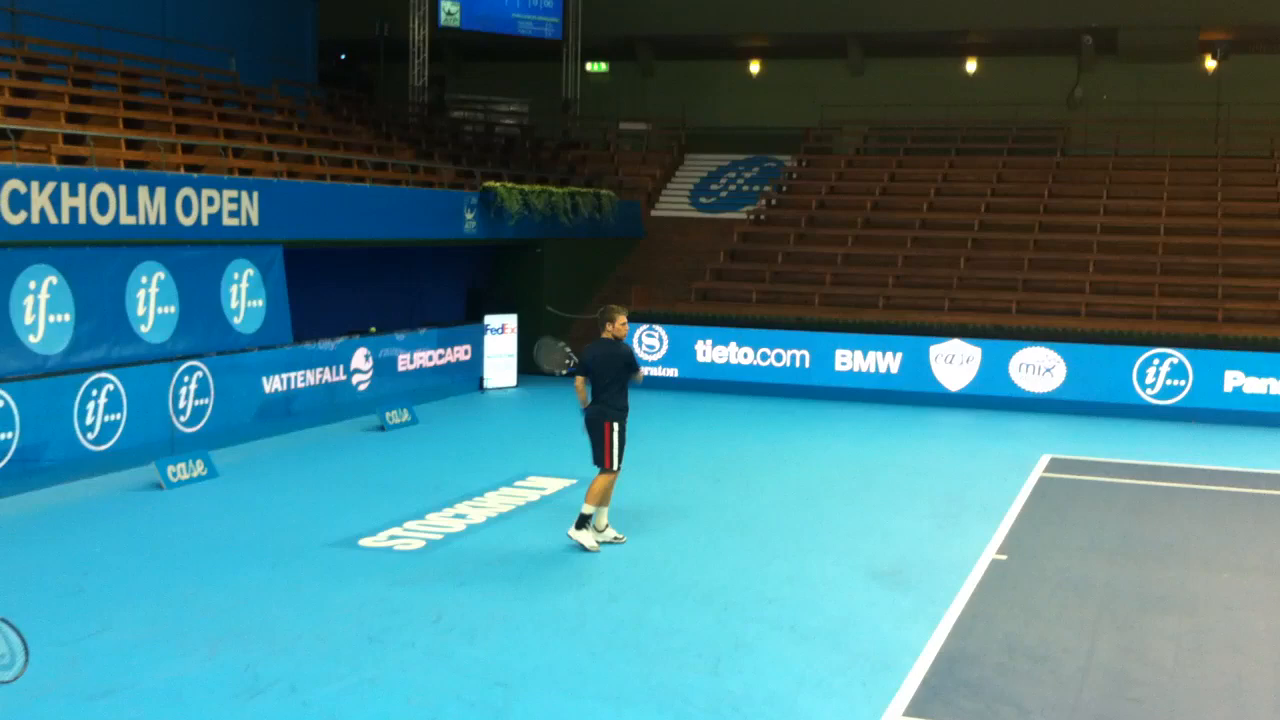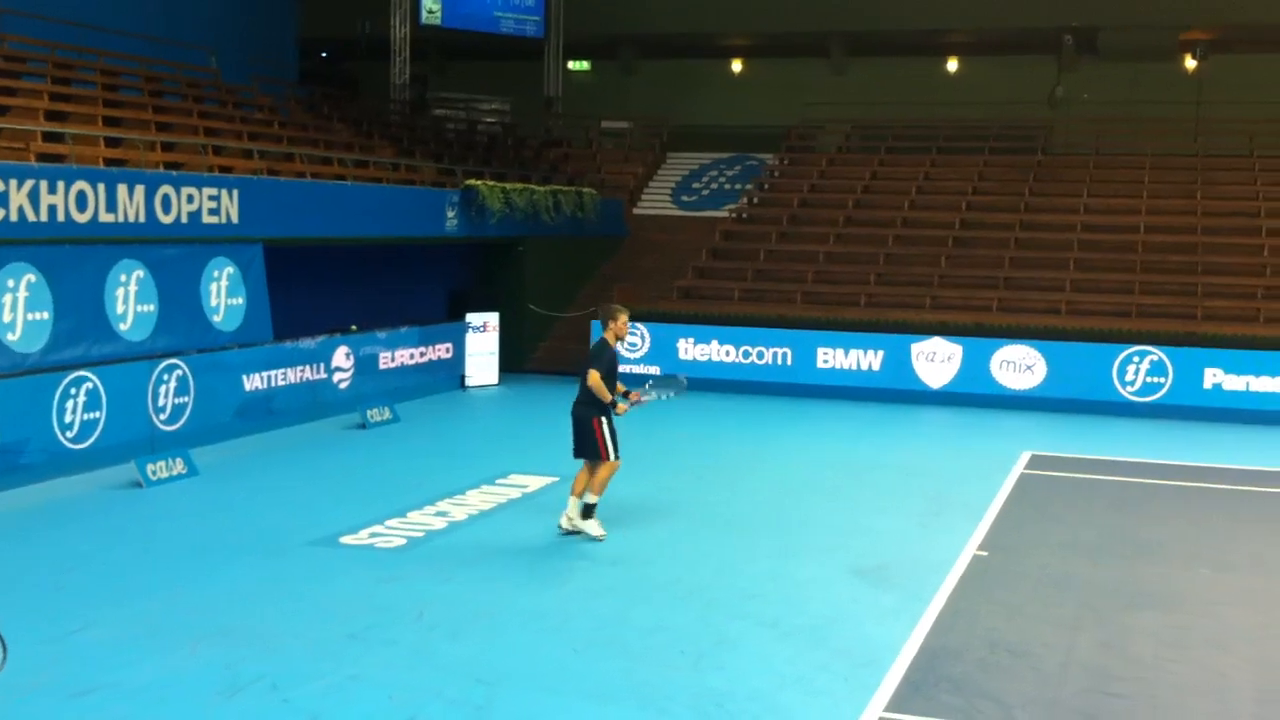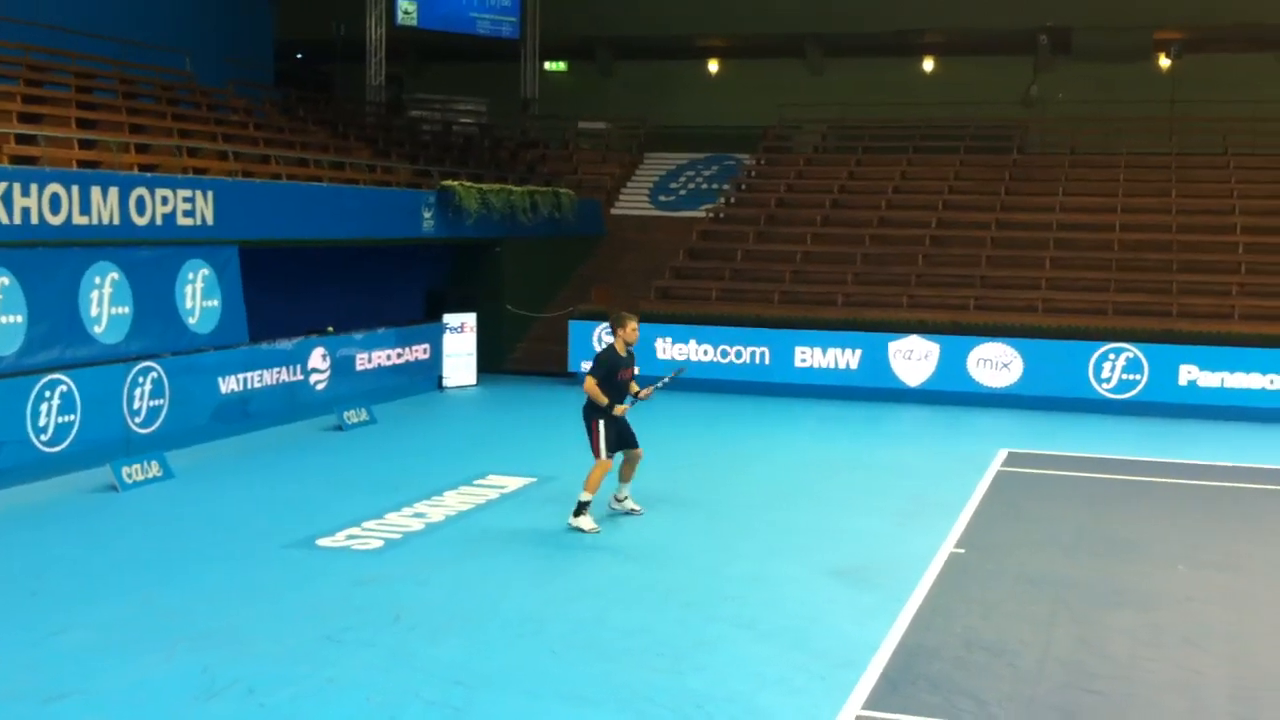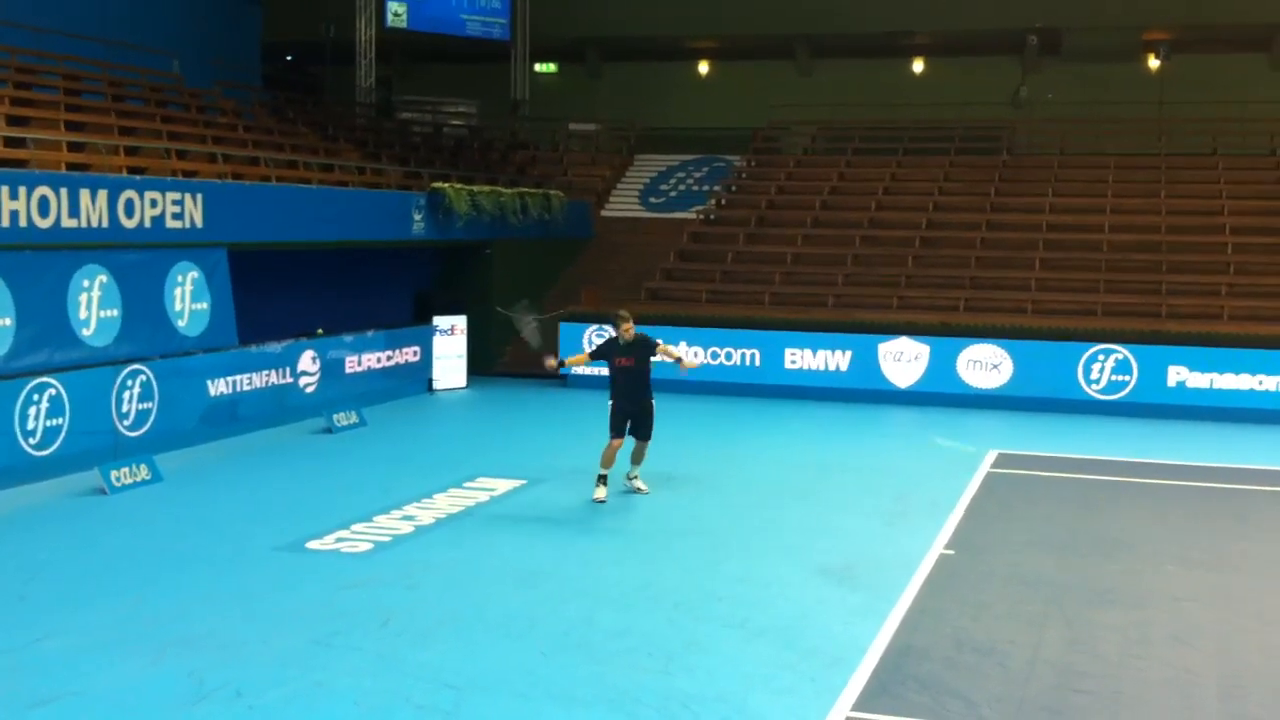
dt=0.7s
person 1, frame 1
left shoulder: (588, 351)
right shoulder: (623, 351)
left elbow: (579, 384)
right elbow: (638, 376)
left hip: (594, 414)
right hip: (612, 418)
left knee: (610, 472)
right knee: (608, 473)
left ankle: (602, 528)
right ankle: (581, 526)
person 1, frame 2
left shoulder: (603, 349)
right shoulder: (605, 351)
right elbow: (592, 381)
left wrist: (626, 394)
right wrist: (613, 404)
left hip: (584, 411)
right hip: (594, 413)
left knee: (593, 464)
right knee: (611, 462)
left ankle: (570, 517)
right ankle: (587, 515)
person 1, frame 3
left shoulder: (630, 356)
right shoulder: (606, 357)
right elbow: (589, 387)
left wrist: (639, 392)
right wrist: (610, 406)
left hip: (616, 415)
right hip: (598, 415)
left knee: (635, 454)
right knee: (605, 463)
left ankle: (621, 498)
right ankle: (580, 514)
person 1, frame 4
left shoulder: (643, 341)
right shoulder: (609, 346)
left elbow: (662, 348)
right elbow: (586, 358)
left wrist: (680, 359)
right wrist: (560, 363)
left hip: (644, 401)
right hip: (620, 402)
left knee: (642, 442)
right knee: (615, 443)
left ankle: (633, 476)
right ankle: (601, 482)
